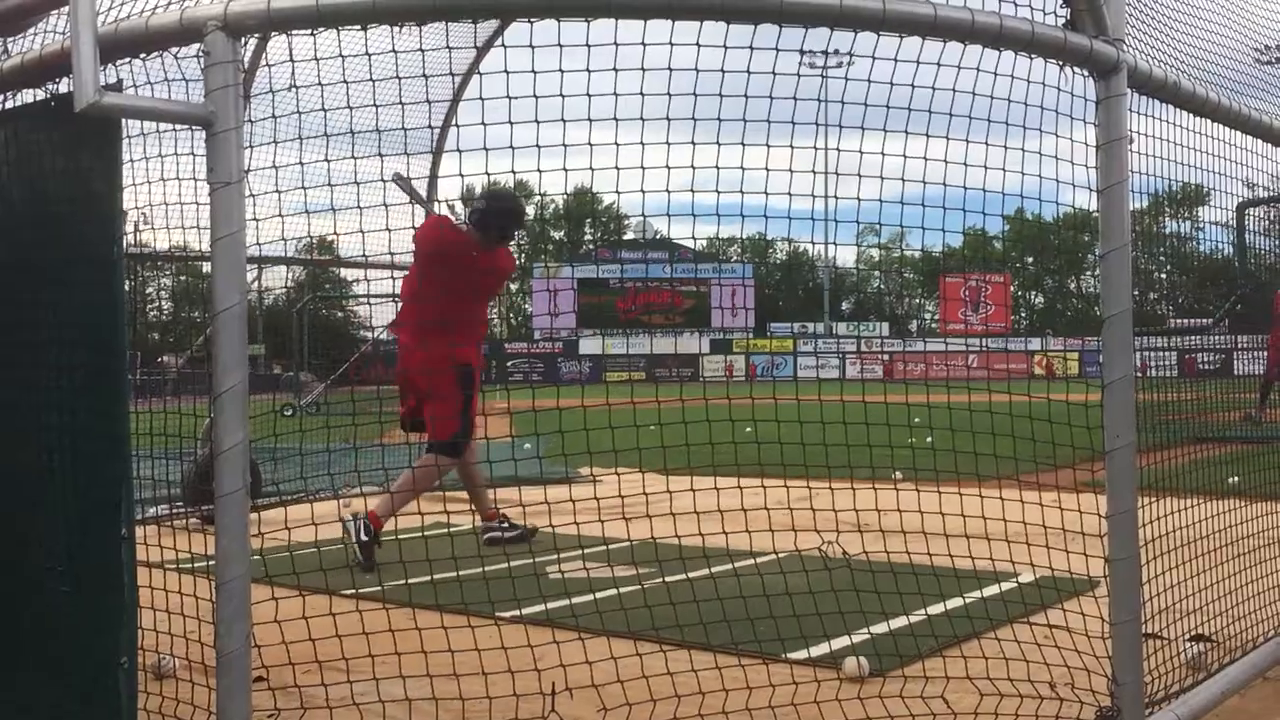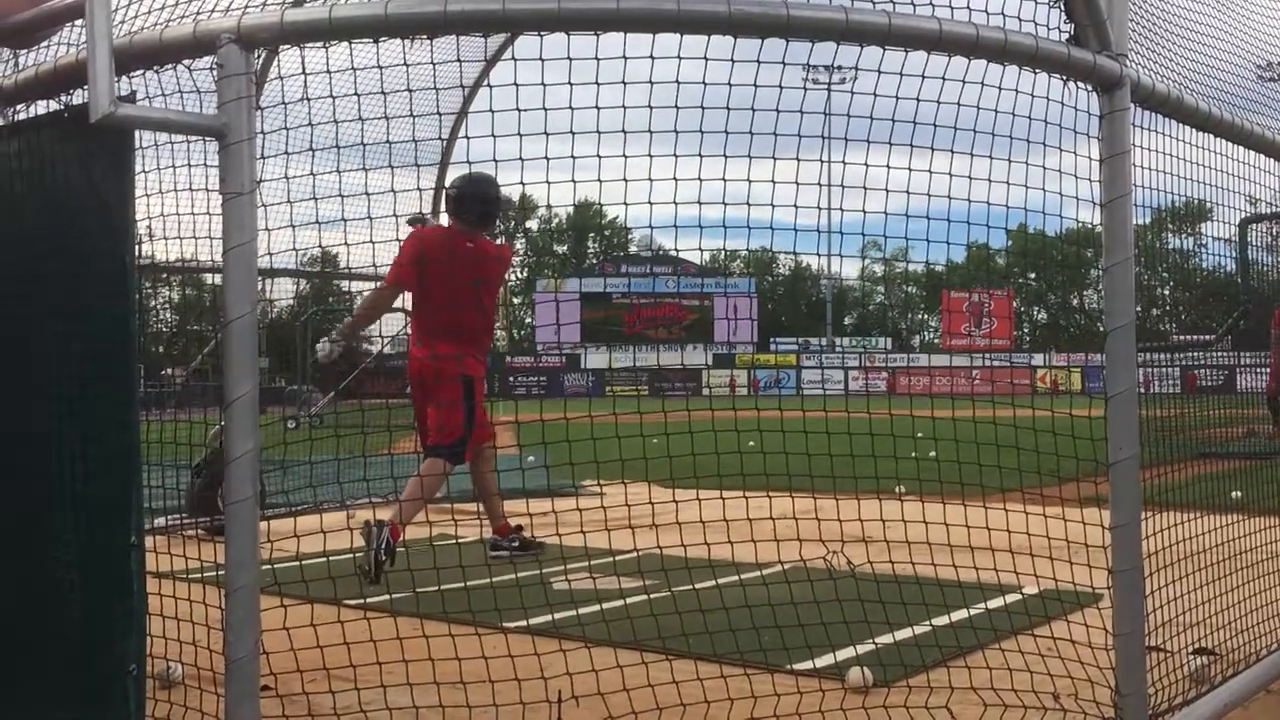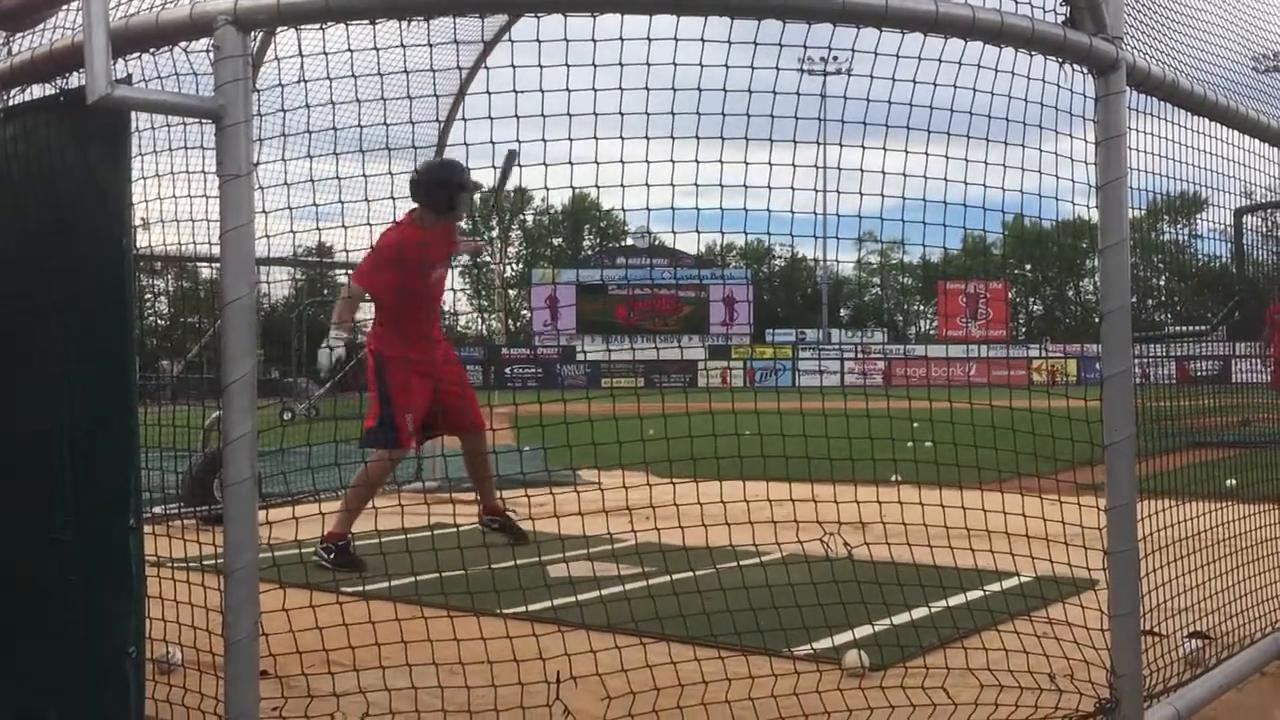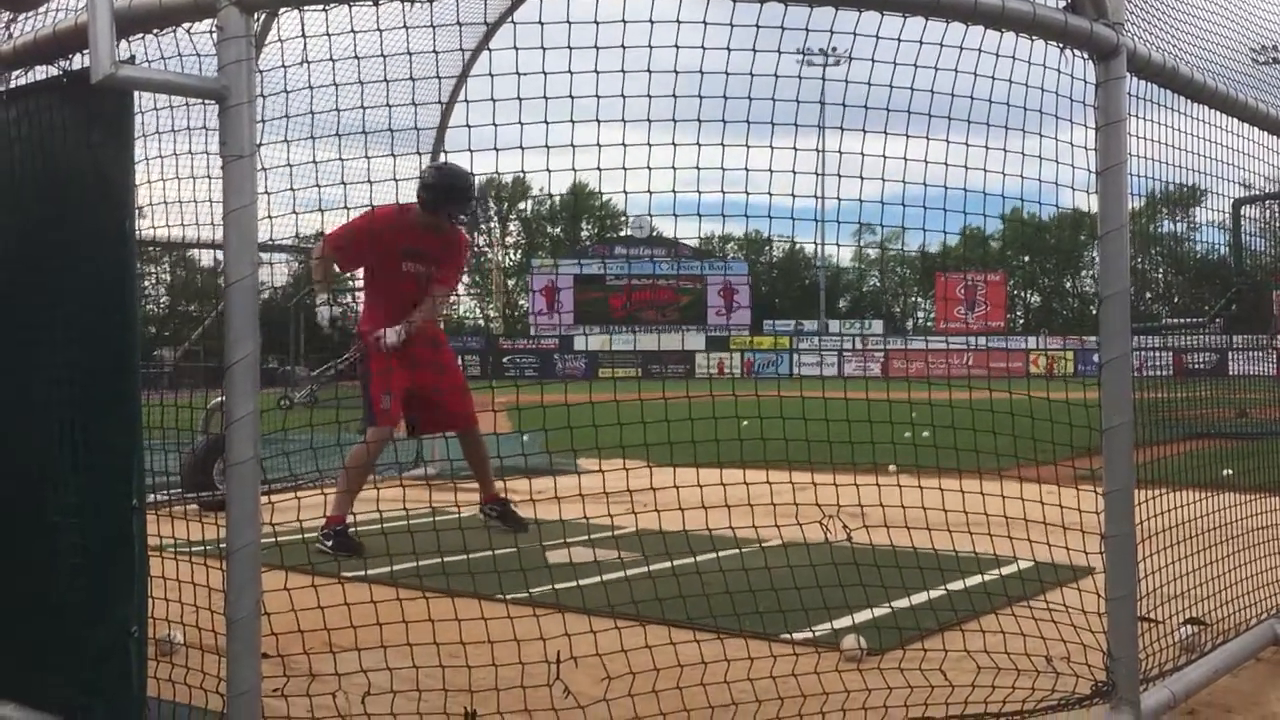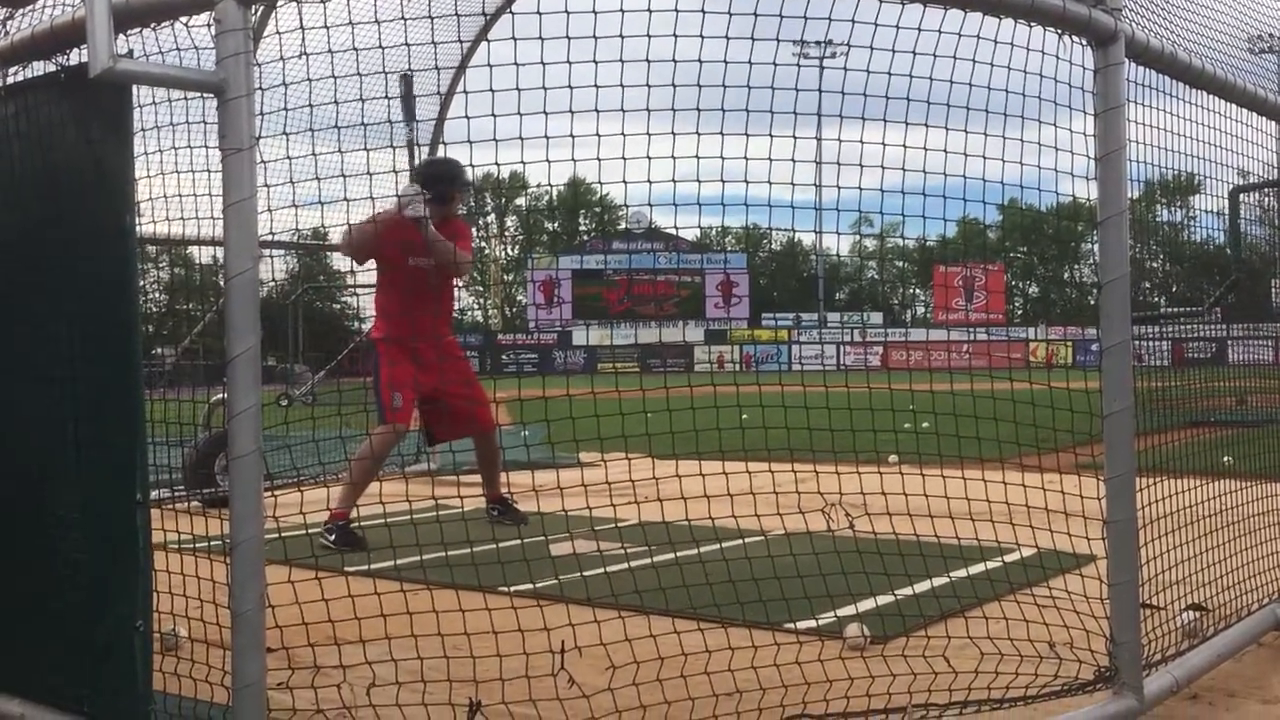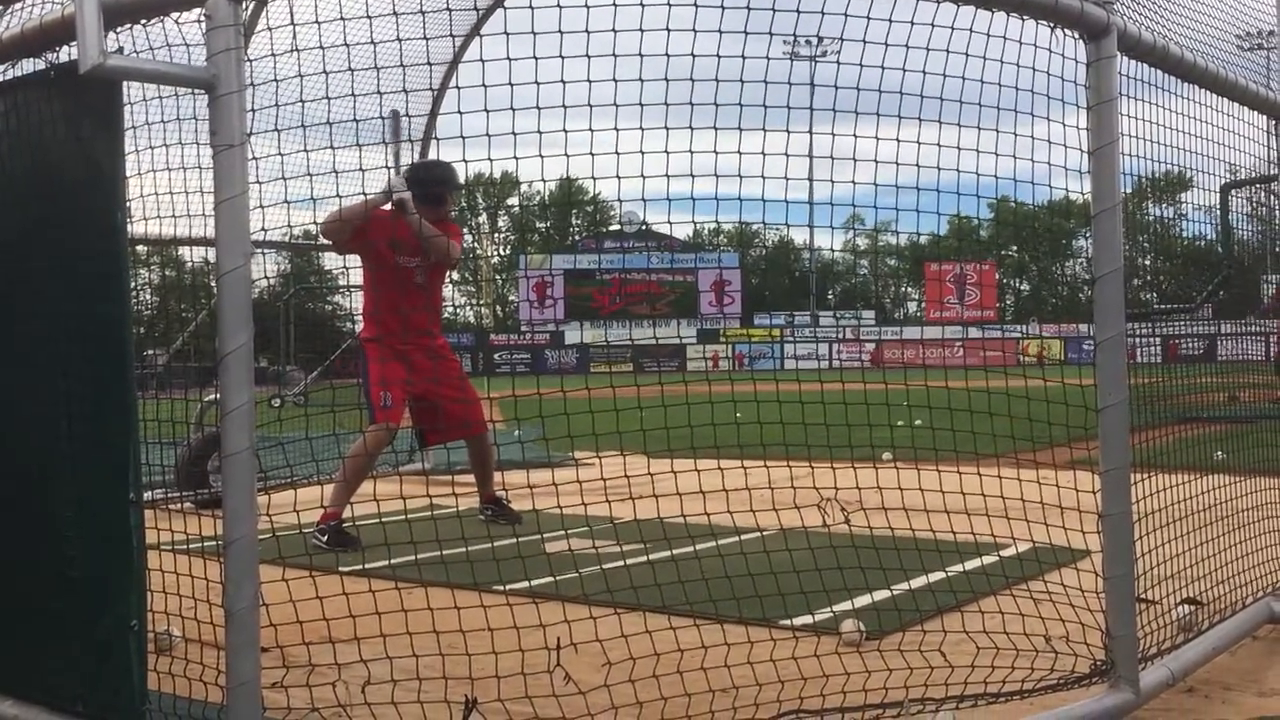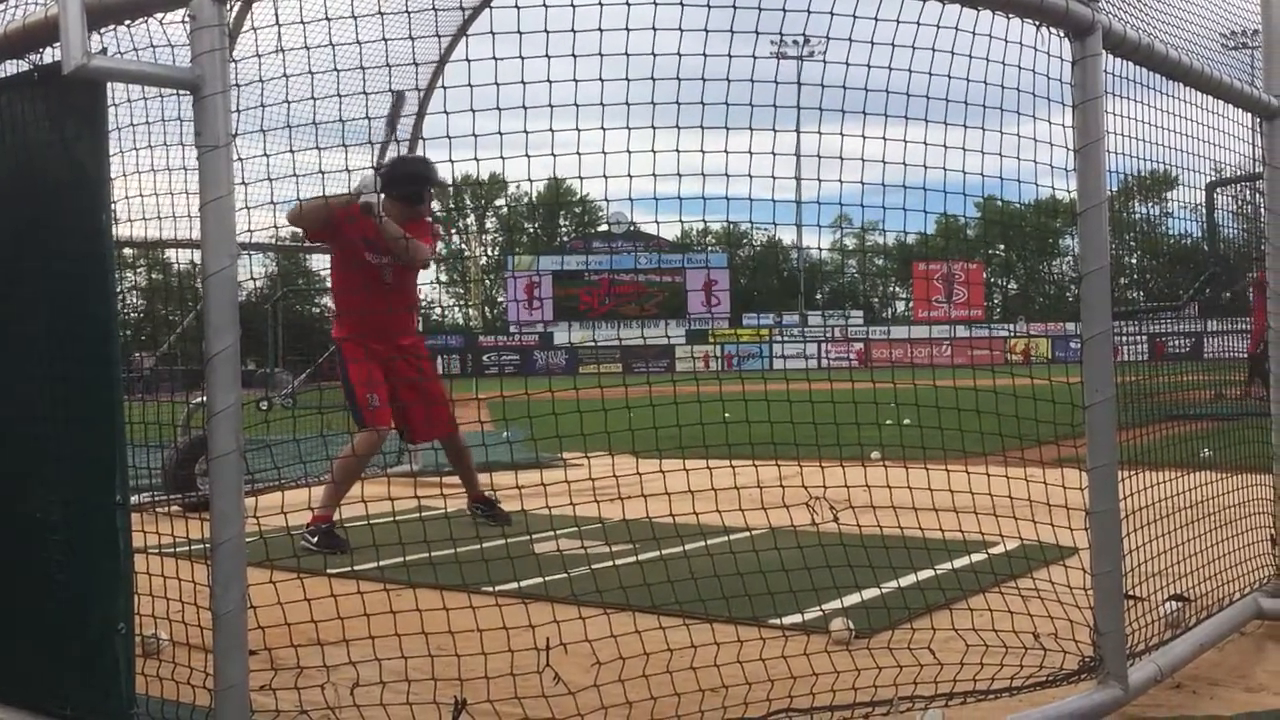
dt=0.7s
person 1, frame 1
left shoulder: (436, 231)
right shoulder: (500, 261)
left hip: (411, 351)
right hip: (454, 359)
left knee: (456, 436)
right knee: (444, 451)
left ankle: (491, 519)
right ankle: (372, 520)
person 1, frame 2
left shoulder: (423, 242)
right shoulder: (499, 257)
left elbow: (384, 296)
left wrist: (338, 338)
left hip: (425, 360)
right hip: (462, 365)
left knee: (480, 442)
right knee: (444, 455)
left ankle: (502, 533)
right ankle: (389, 530)
person 1, frame 3
left shoulder: (442, 229)
right shoulder: (400, 240)
right elbow: (355, 286)
left wrist: (466, 245)
right wrist: (337, 336)
left hip: (436, 349)
right hip: (396, 354)
left knee: (474, 428)
right knee: (392, 448)
left ankle: (493, 513)
right ankle: (333, 540)
person 1, frame 4
left shoulder: (455, 242)
right shoulder: (383, 222)
left elbow: (436, 302)
right elbow: (324, 249)
left wrist: (403, 330)
right wrist: (323, 298)
left hip: (425, 339)
right hip: (379, 338)
left knee: (467, 421)
right knee: (382, 429)
left ankle: (492, 501)
right ankle: (333, 525)
person 1, frame 5
left shoulder: (458, 229)
right shoulder: (390, 226)
left elbow: (462, 267)
right elbow: (349, 245)
left wrist: (426, 228)
right wrist: (399, 209)
left hip: (441, 344)
right hip: (395, 344)
left knee: (484, 422)
right knee: (393, 427)
left ankle: (495, 500)
right ankle: (336, 520)
person 1, frame 6
left shoulder: (447, 230)
right shoulder: (378, 223)
left elbow: (449, 255)
right elbow: (328, 229)
left wrist: (410, 213)
right wrist: (383, 198)
left hip: (430, 345)
right hip: (384, 345)
left knee: (475, 424)
right knee: (383, 427)
left ankle: (489, 500)
right ankle: (328, 521)
person 1, frame 7
left shoulder: (424, 228)
right shoulder: (350, 217)
left elbow: (419, 257)
right elbow: (296, 215)
left wrist: (378, 217)
right wrist: (354, 197)
left hip: (406, 343)
right hip: (357, 341)
left knee: (445, 423)
right knee: (375, 430)
left ankle: (476, 497)
right ankle: (318, 524)
